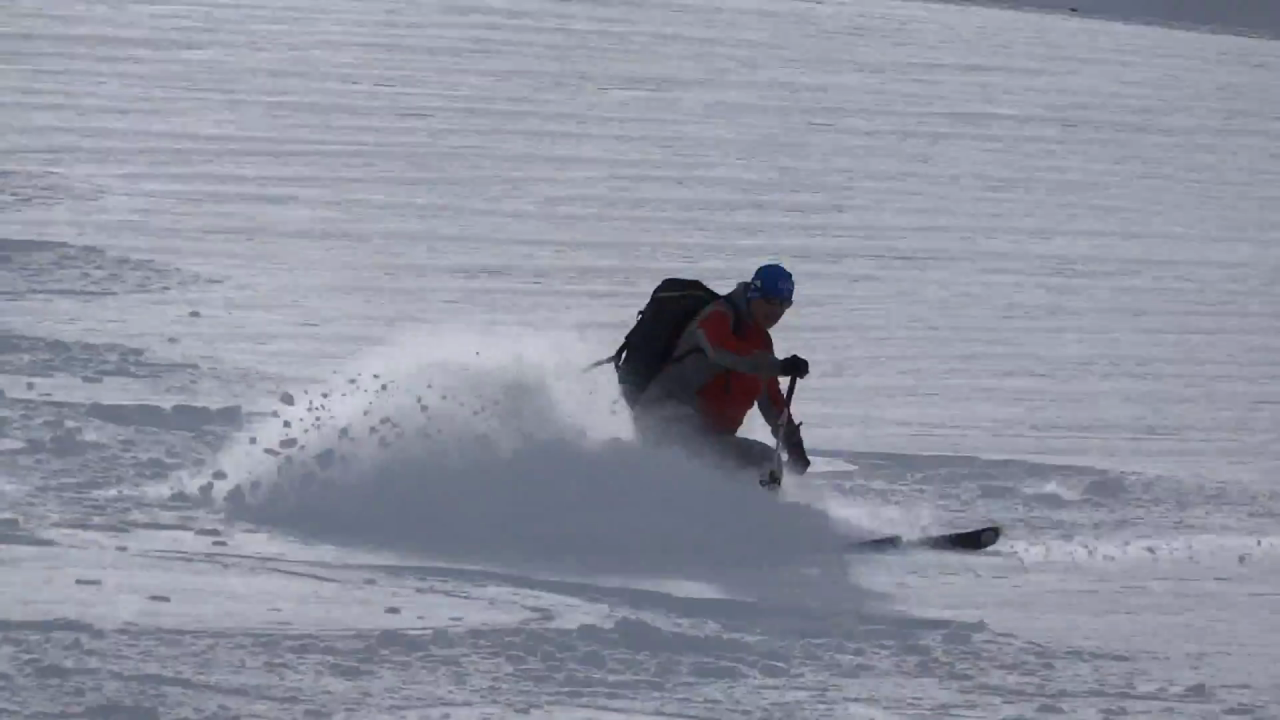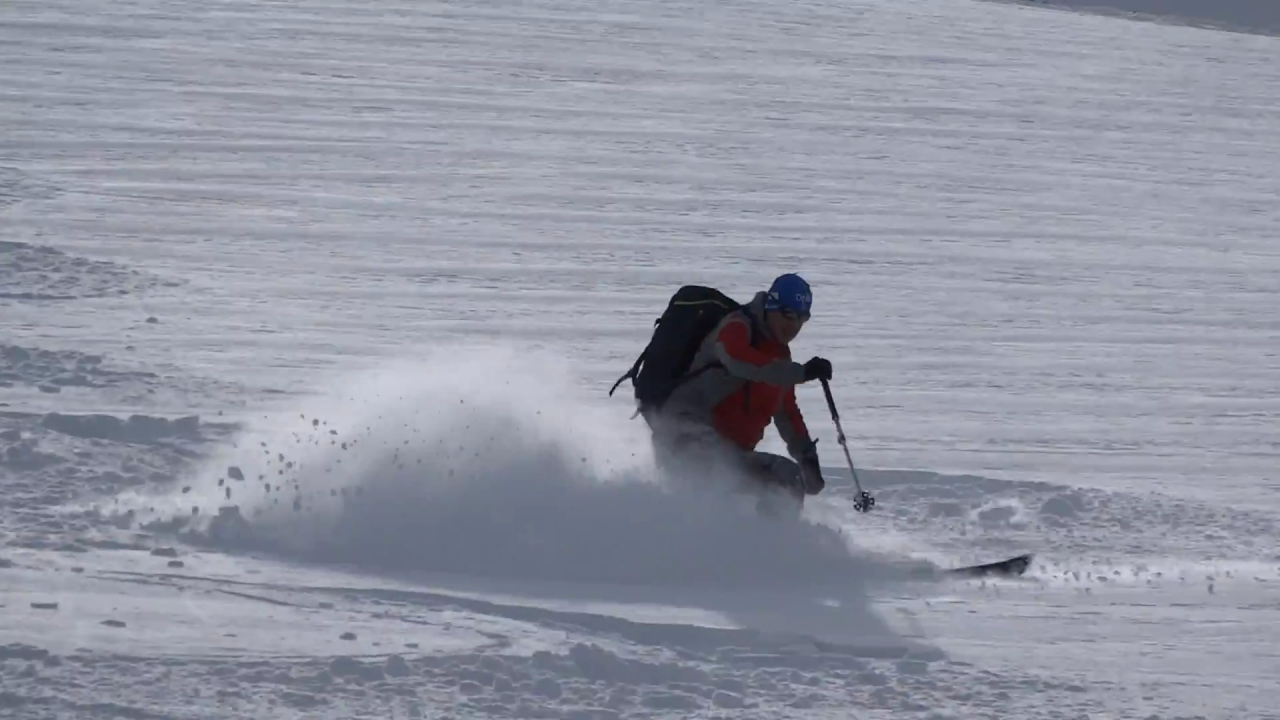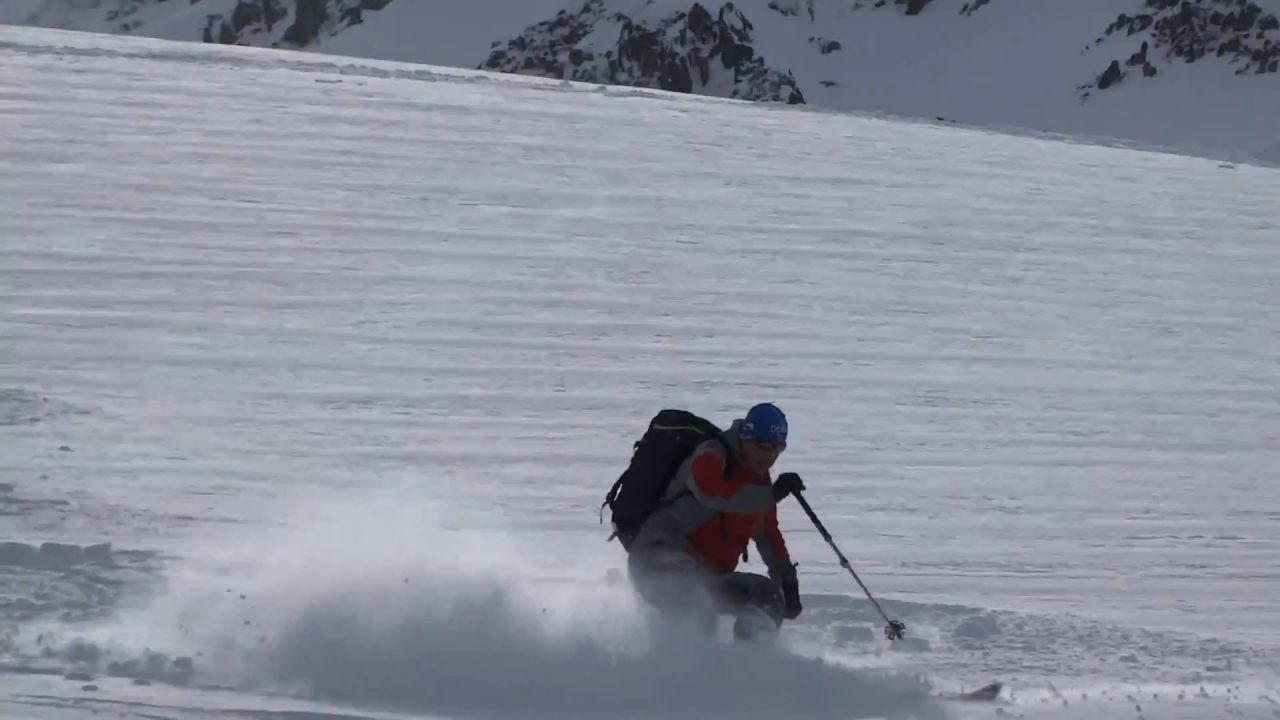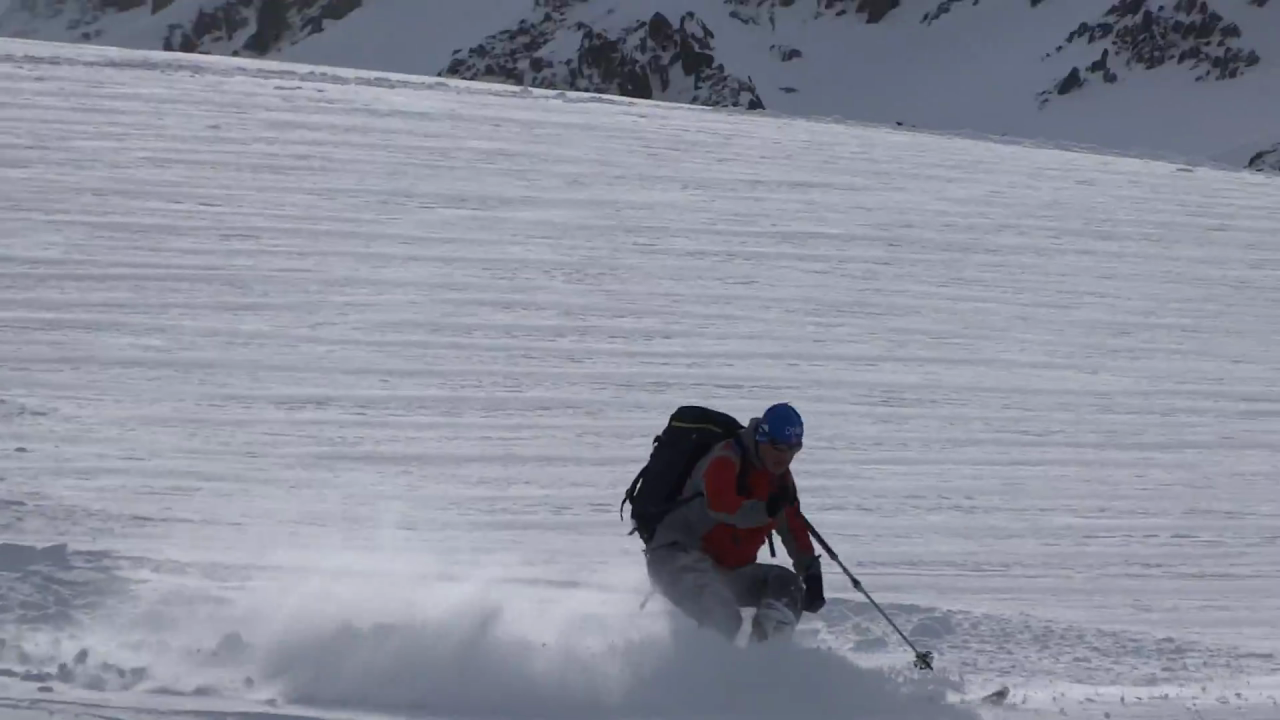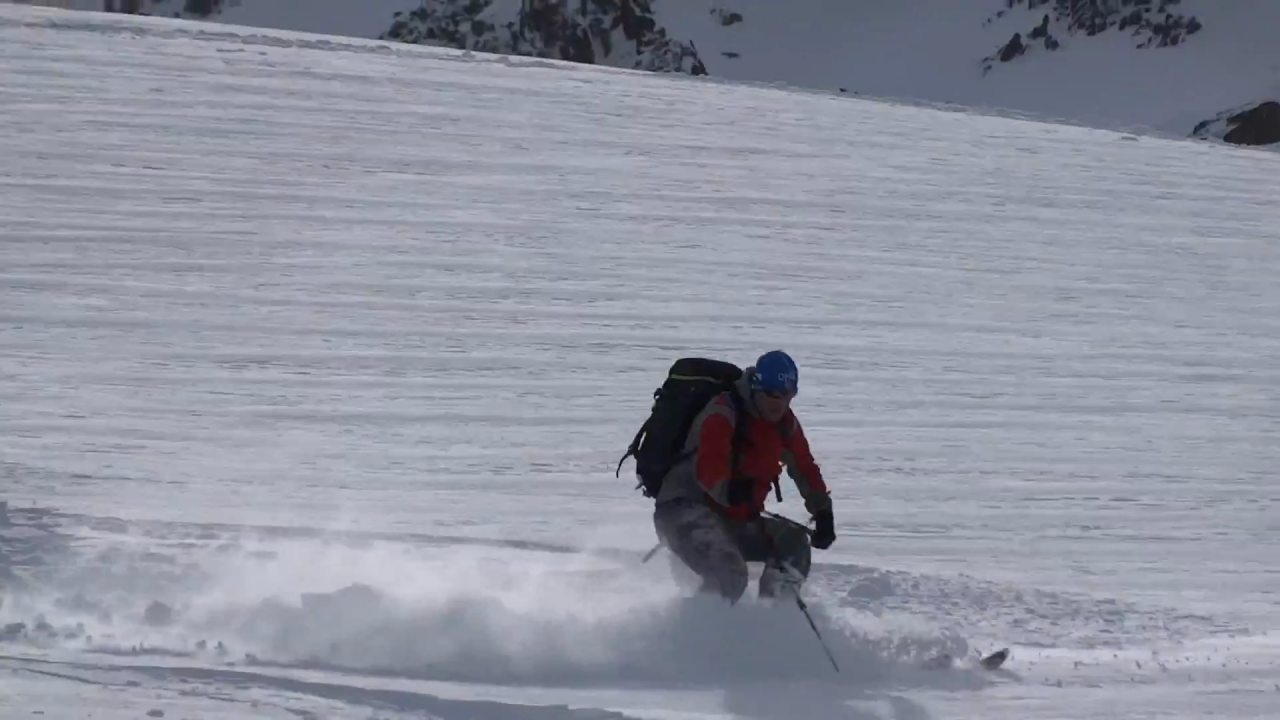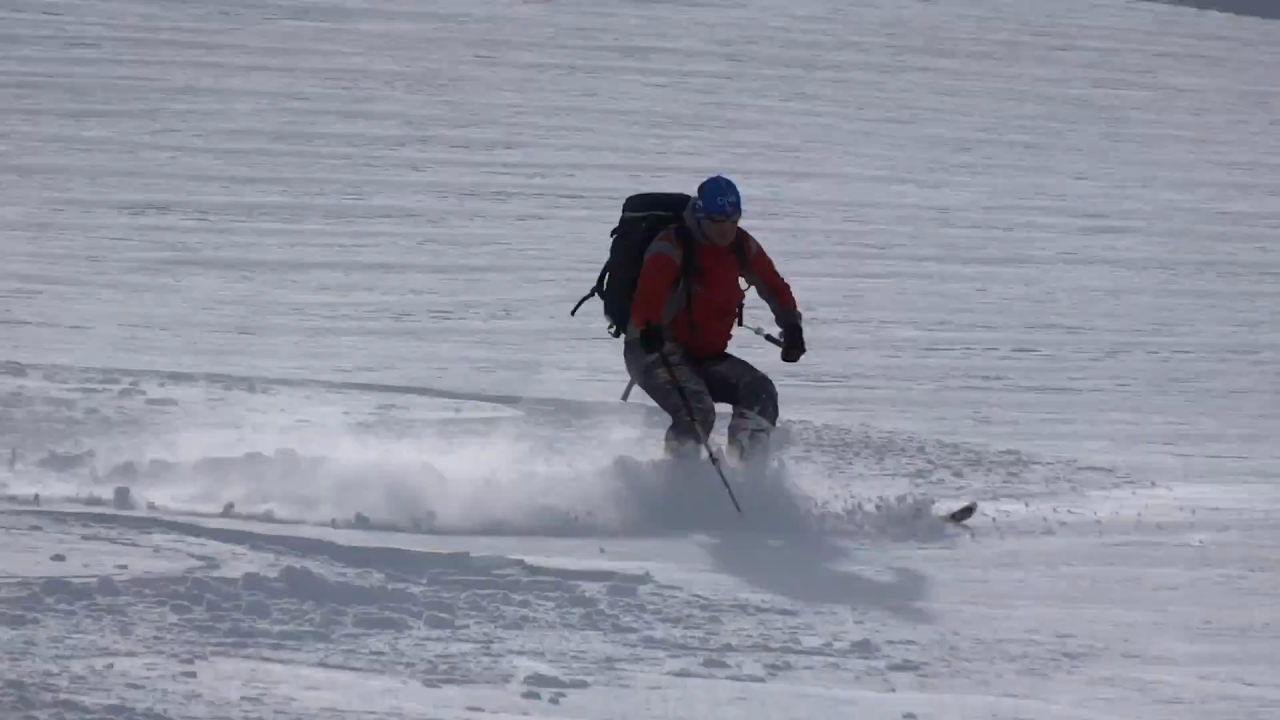
dt=0.1s
person 1, frame 1
left shoulder: (761, 340)
right shoulder: (720, 315)
left elbow: (771, 398)
right elbow: (721, 349)
left wrist: (793, 443)
right wrist: (780, 366)
left hip: (707, 433)
right hip: (667, 415)
left knee: (768, 463)
person 1, frame 2
left shoulder: (779, 352)
right shoulder: (737, 327)
left elbow: (787, 411)
right elbow: (741, 362)
left wrist: (808, 458)
right wrist: (802, 371)
left hip: (727, 450)
right hip: (684, 430)
left knee: (791, 479)
person 1, frame 3
left shoulder: (759, 478)
right shoulder: (711, 457)
left elbow: (768, 535)
right elbow: (710, 492)
left wrist: (788, 583)
right wrist: (772, 494)
left hip: (703, 574)
right hip: (660, 558)
left knee: (769, 597)
right knee: (701, 615)
person 1, frame 4
left shoulder: (778, 477)
right shoulder: (727, 459)
left elbow: (793, 526)
right elbow: (719, 503)
left wrist: (811, 573)
right wrist: (766, 510)
left hip: (723, 567)
right hip: (678, 554)
left knee: (787, 584)
right knee: (723, 616)
person 1, frame 5
left shoulder: (783, 422)
right shoulder: (722, 413)
left elbow: (805, 468)
right elbow: (707, 468)
left wrist: (822, 513)
right wrist: (729, 492)
left hip: (731, 521)
right hip: (685, 510)
left knee: (794, 542)
right knee: (730, 575)
person 1, frame 6
left shoulder: (742, 246)
right shoulder: (672, 247)
left elbow: (776, 288)
right elbow: (646, 302)
left wrist: (793, 329)
right wrist: (646, 332)
left hip: (706, 350)
right hip: (655, 348)
left knee: (760, 393)
right knee: (697, 414)
